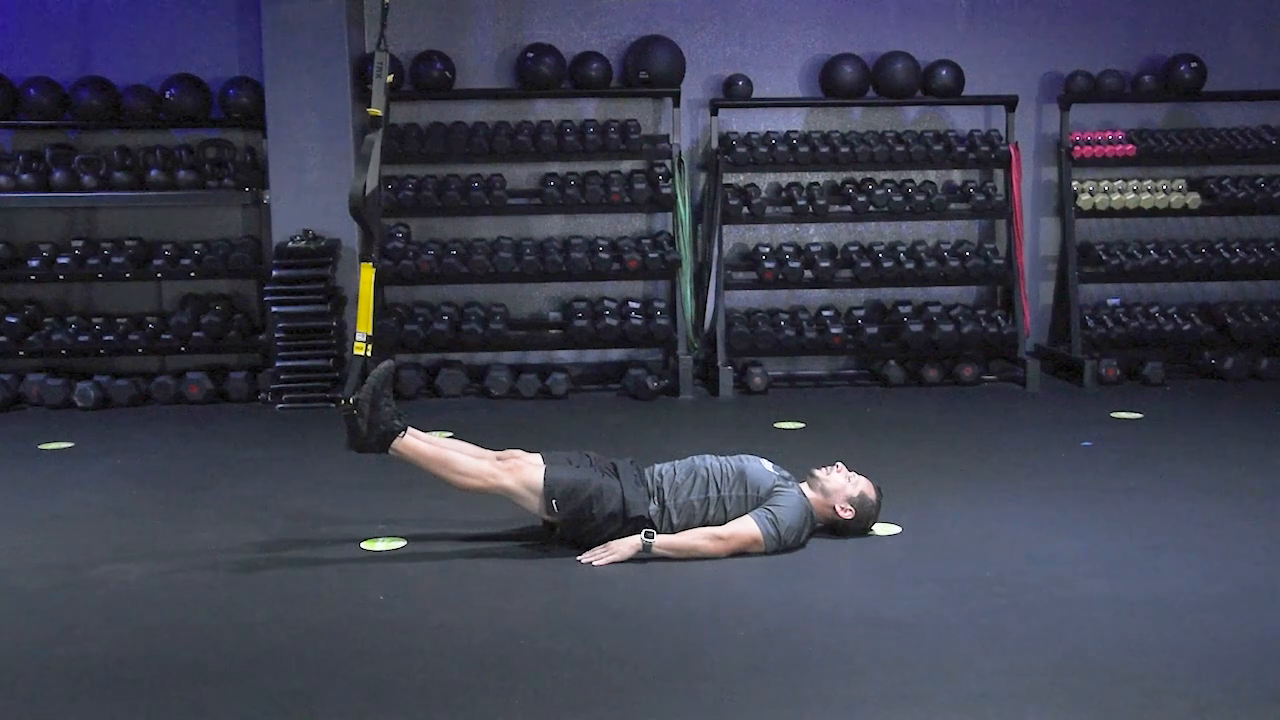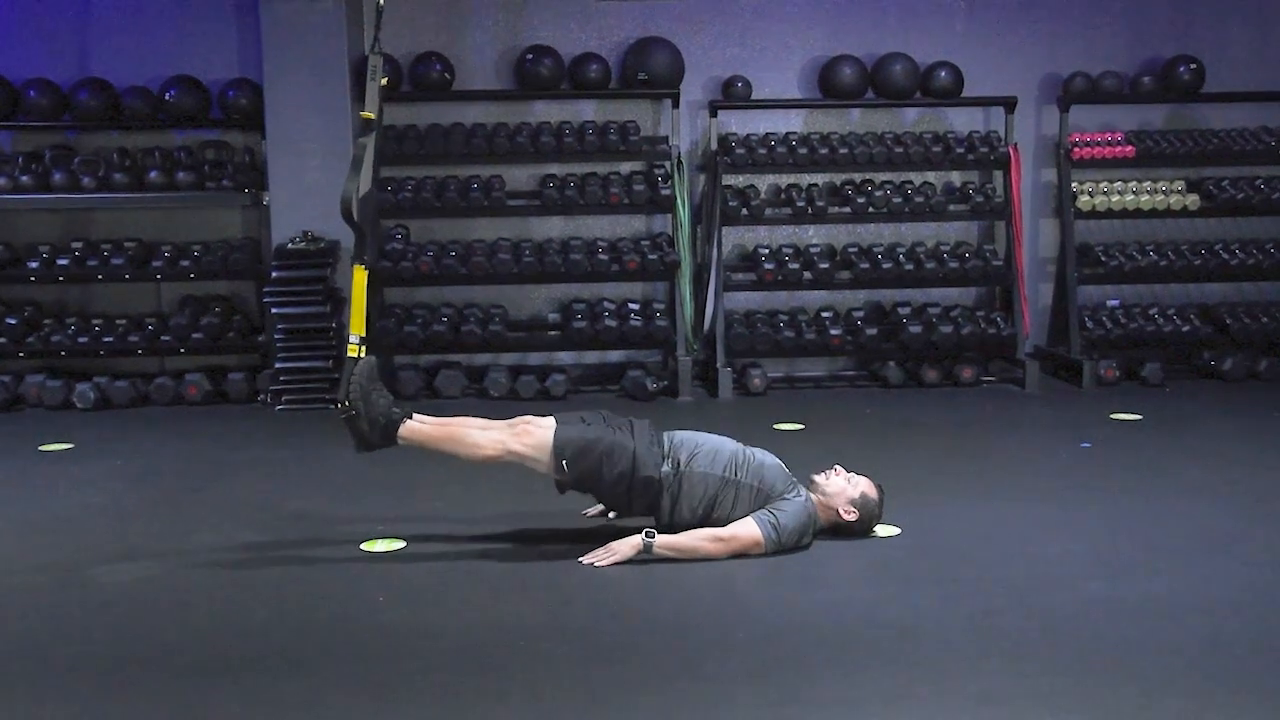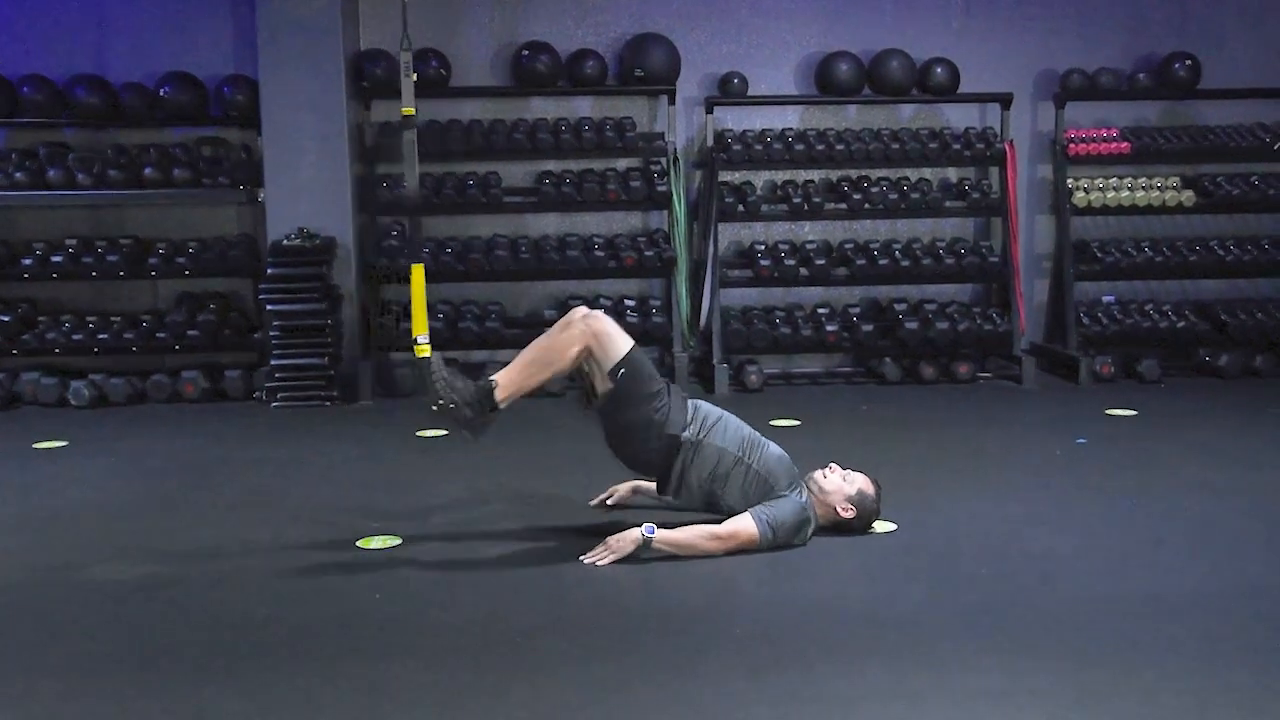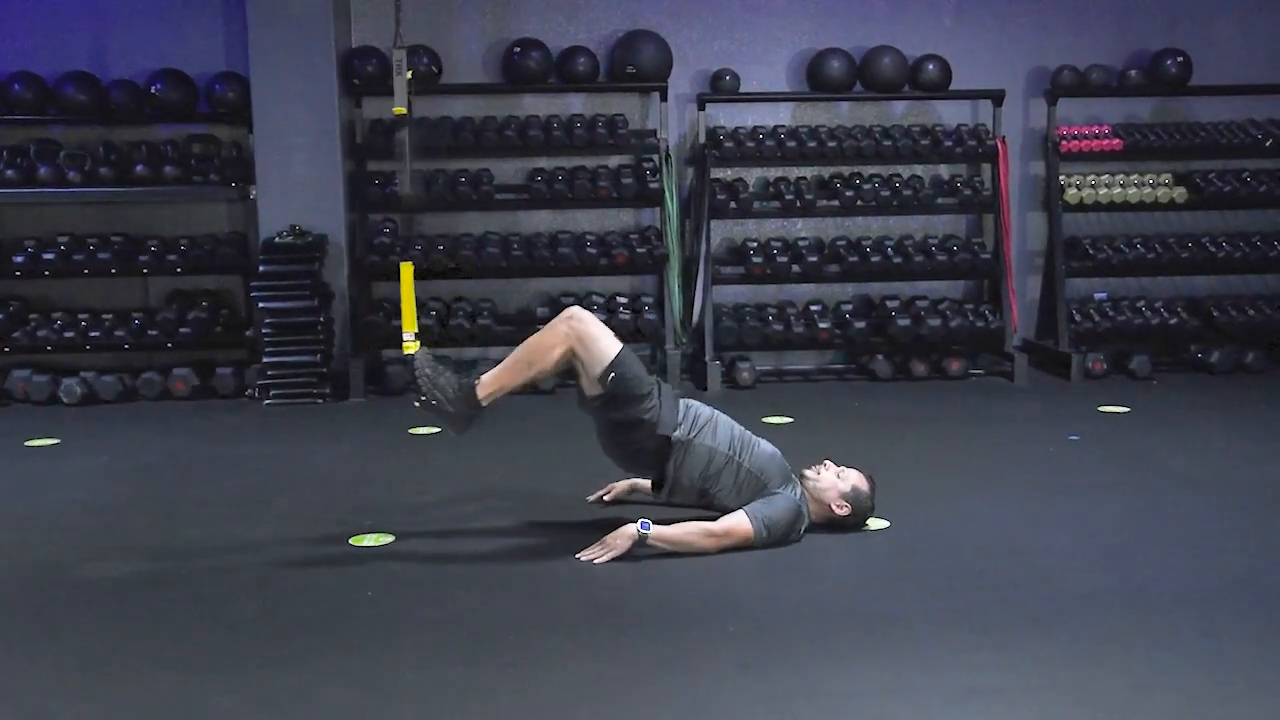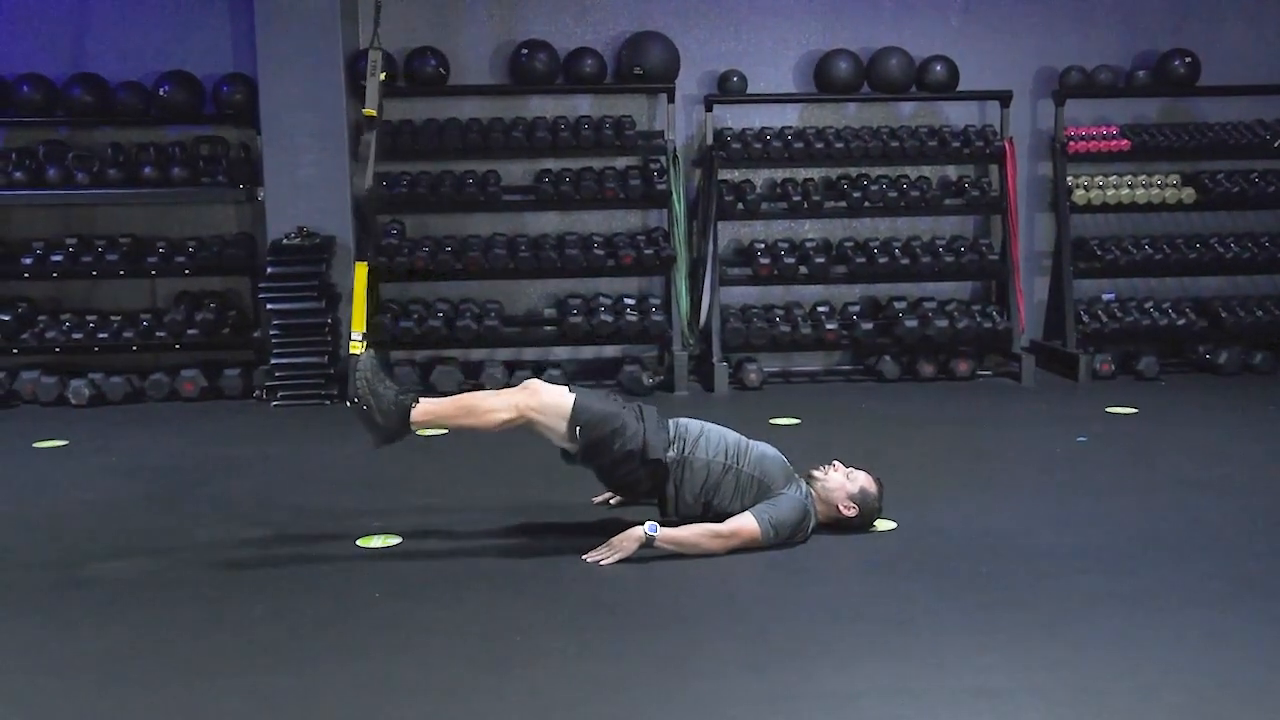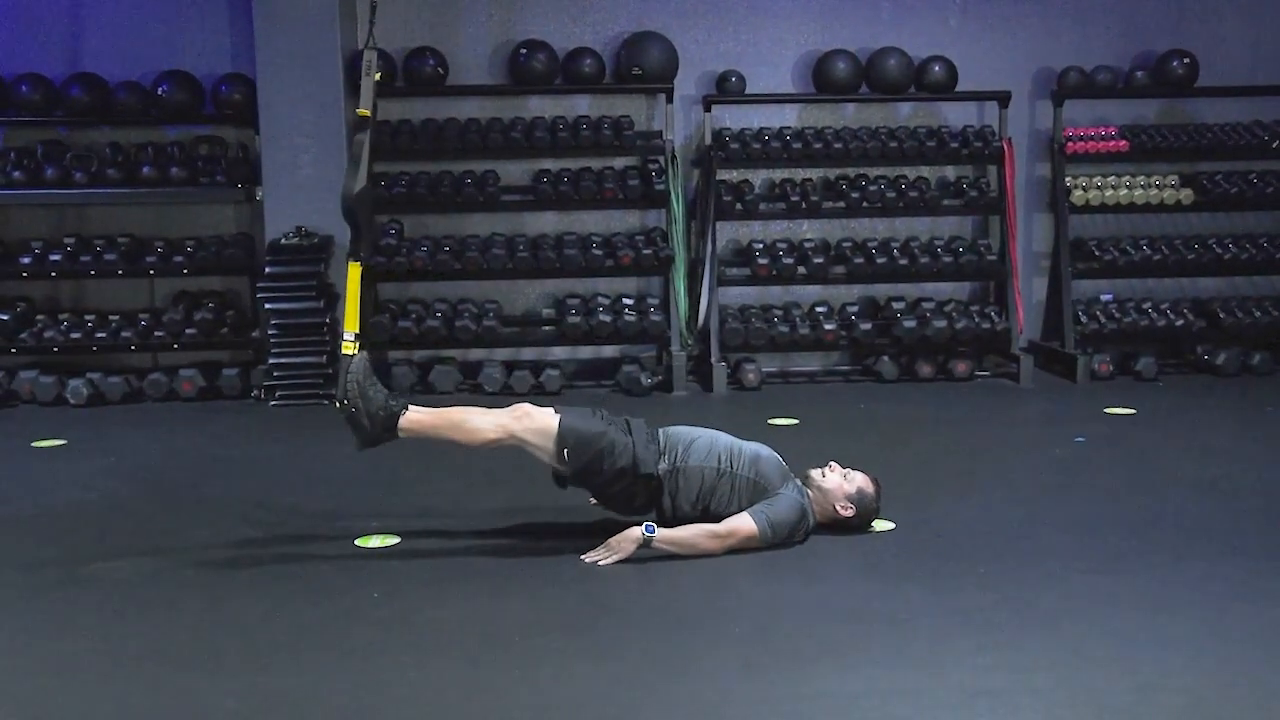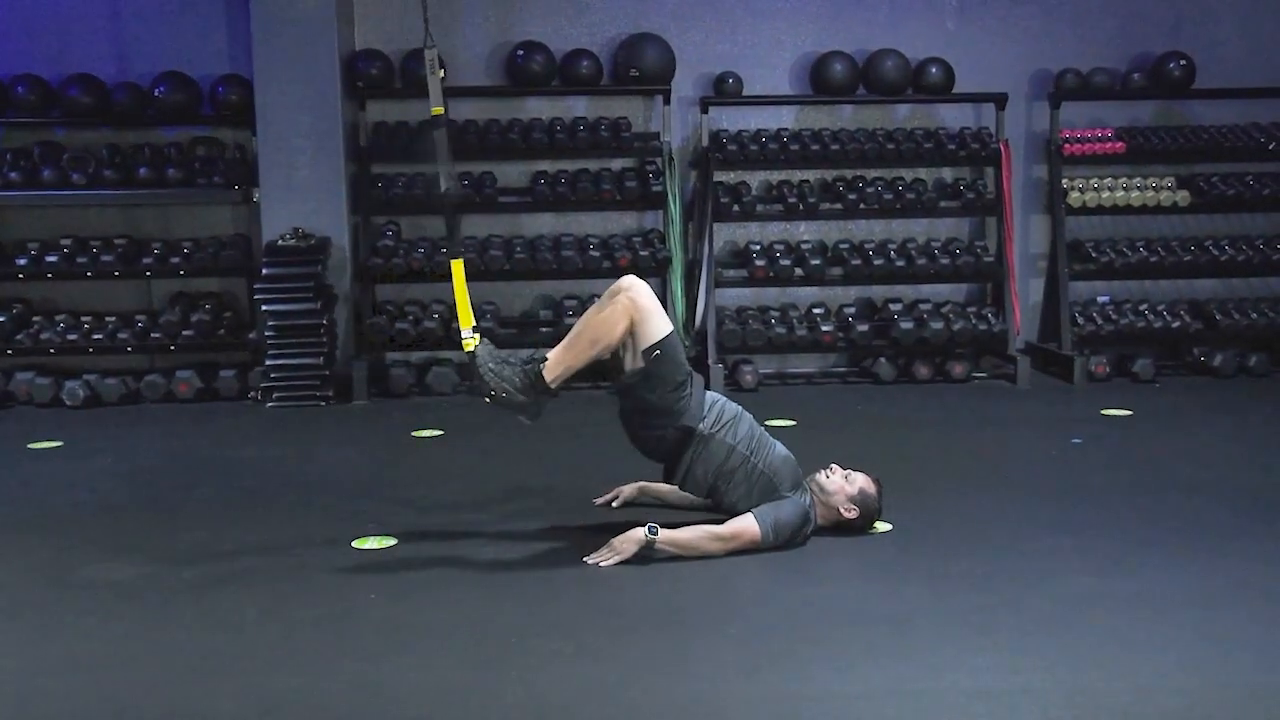
dt=0.7s
person 1, frame 1
left shoulder: (794, 514)
right shoulder: (781, 484)
left elbow: (723, 539)
left wrist: (639, 541)
left hip: (639, 509)
right hip: (641, 479)
left knee: (510, 476)
right knee: (512, 460)
left ankle: (390, 436)
right ankle: (392, 430)
person 1, frame 2
left shoulder: (799, 518)
right shoulder: (790, 489)
left elbow: (725, 541)
left wrist: (643, 541)
left hip: (652, 475)
right hip: (655, 455)
left knee: (515, 441)
right knee: (523, 426)
left ankle: (391, 428)
right ankle: (395, 422)
person 1, frame 3
left shoulder: (795, 517)
right shoulder: (793, 490)
left elbow: (724, 537)
left wrist: (645, 535)
right wrist: (641, 487)
left hip: (668, 438)
right hip: (679, 426)
left knee: (592, 325)
right knee: (579, 318)
left ankle: (485, 400)
right ankle: (484, 394)
person 1, frame 4
left shoulder: (788, 513)
right shoulder: (787, 486)
left elbow: (718, 534)
left wrist: (642, 531)
right wrist: (639, 485)
left hip: (659, 436)
right hip: (672, 428)
left knee: (575, 323)
right knee: (576, 326)
left ankle: (468, 398)
right ankle: (471, 392)
person 1, frame 5
left shoulder: (795, 514)
right shoulder: (789, 484)
left elbow: (724, 535)
left wrist: (646, 533)
left hip: (654, 459)
right hip: (659, 438)
left knee: (528, 400)
right knee: (533, 393)
left ankle: (403, 416)
right ankle: (408, 408)
person 1, frame 6
left shoulder: (793, 513)
right shoulder: (785, 483)
left elbow: (722, 536)
left wrist: (645, 534)
left hip: (646, 476)
right hip: (651, 452)
left knee: (517, 423)
right knee: (521, 417)
left ankle: (392, 420)
right ankle: (395, 413)
person 1, frame 7
left shoulder: (796, 517)
right shoulder: (796, 494)
left elbow: (726, 538)
left wrist: (647, 535)
left hip: (678, 423)
right hip: (690, 421)
left knee: (631, 293)
right knee: (626, 294)
left ankle: (535, 382)
right ankle: (537, 375)
